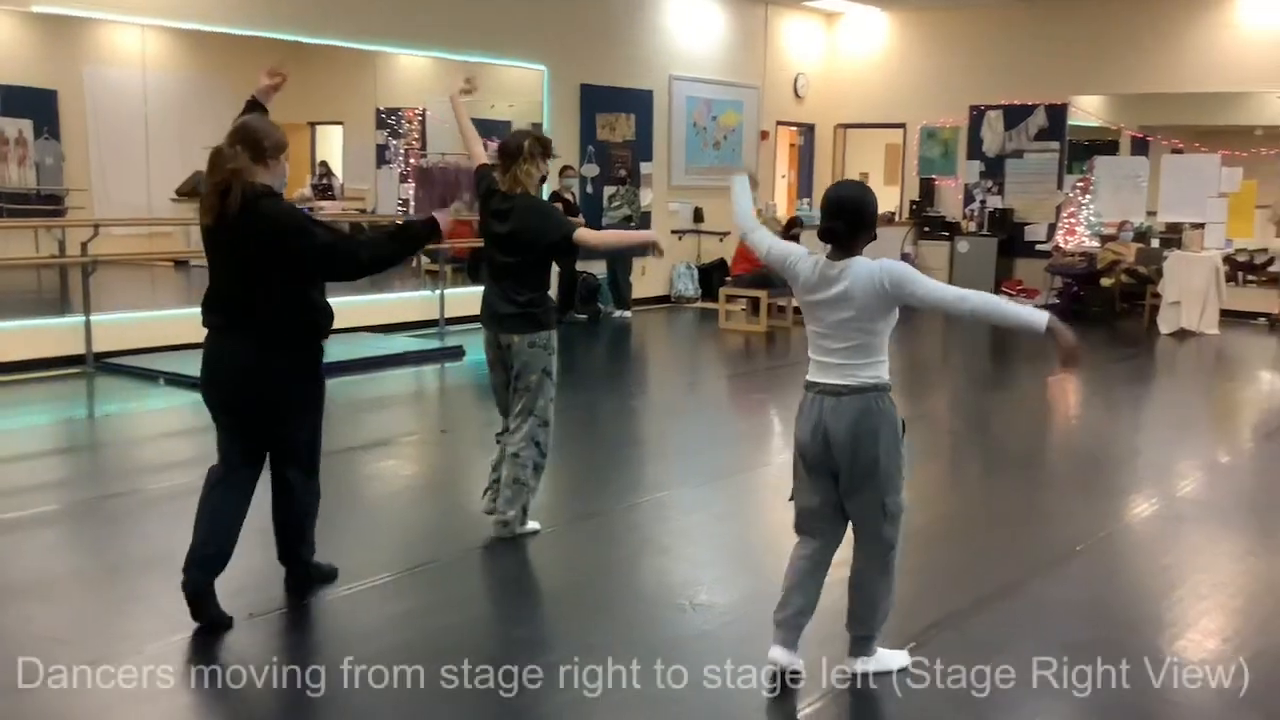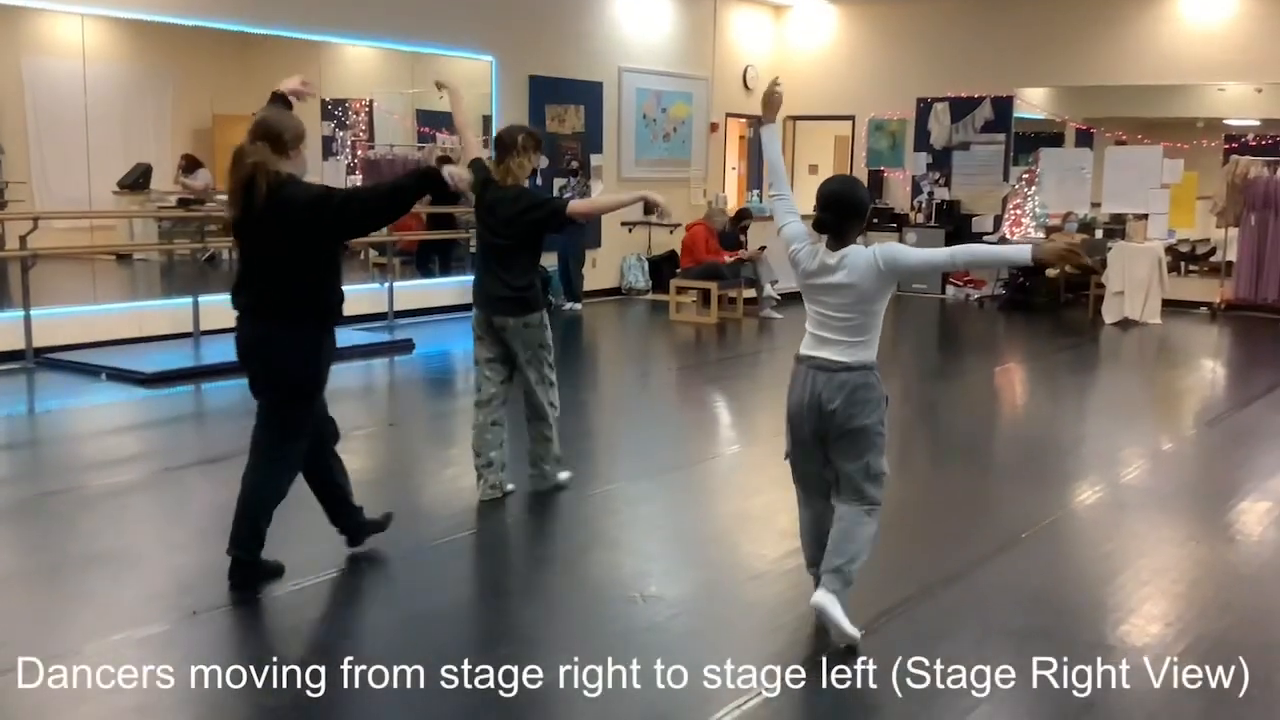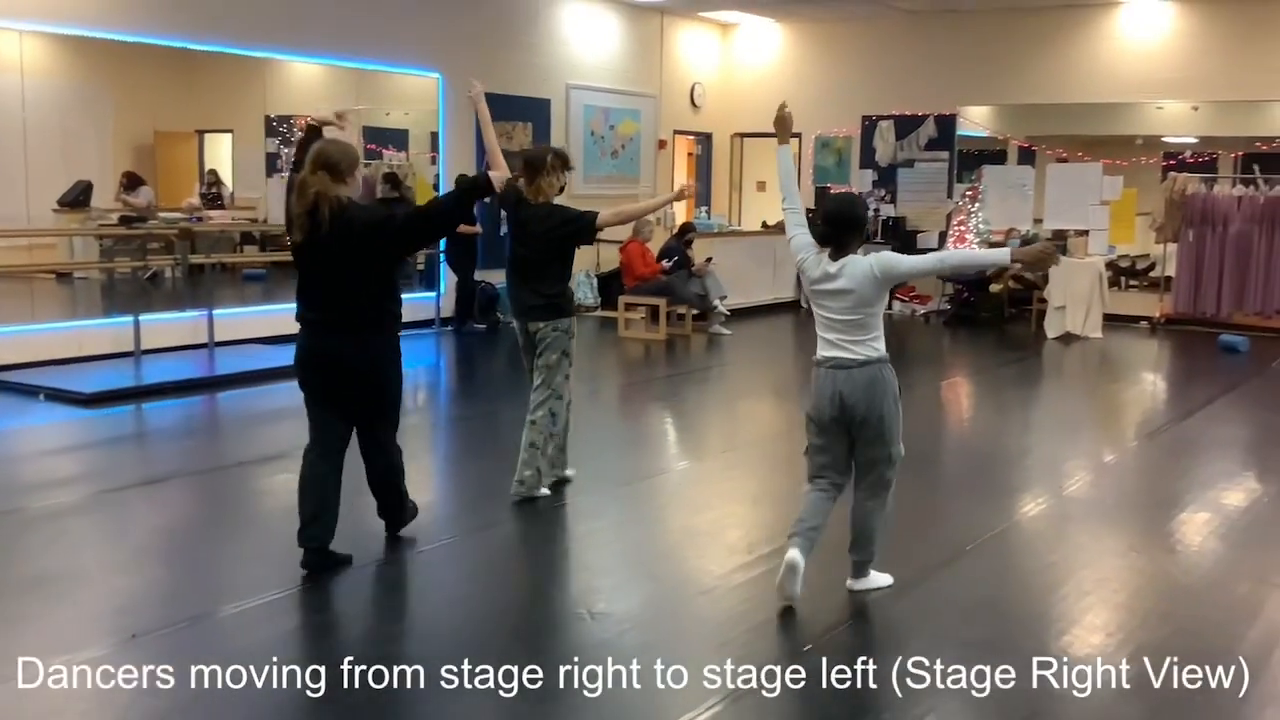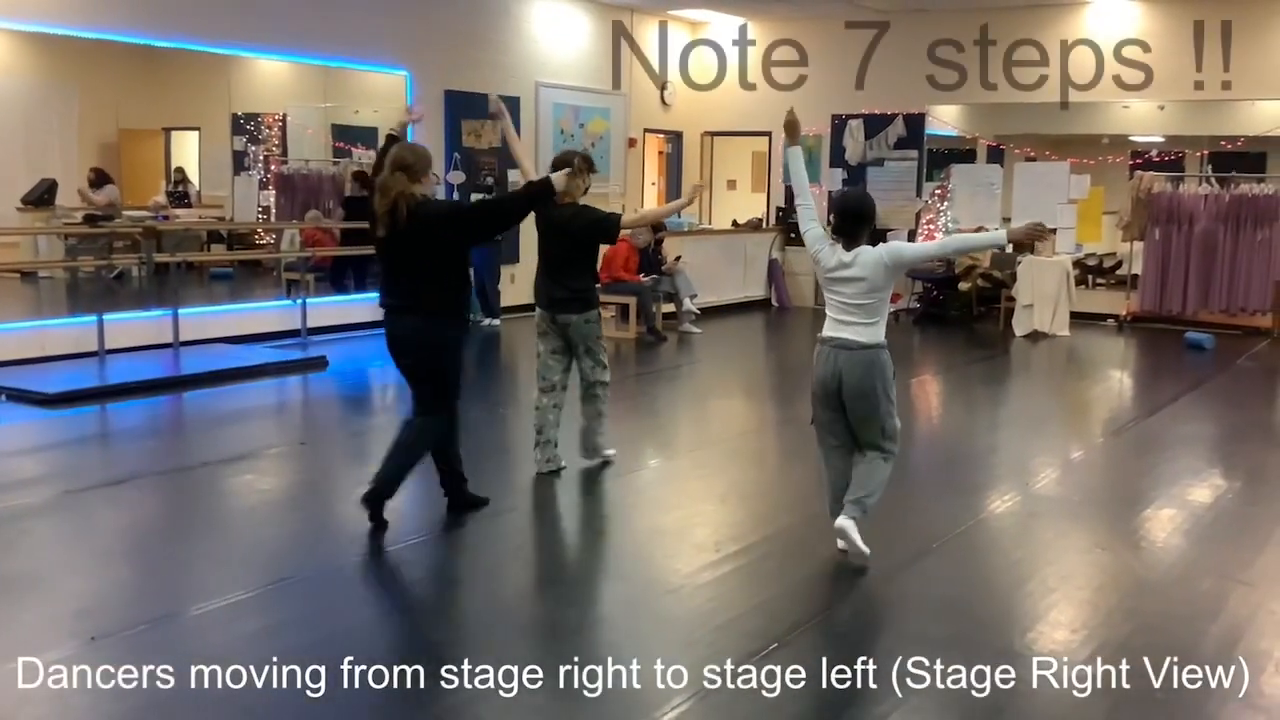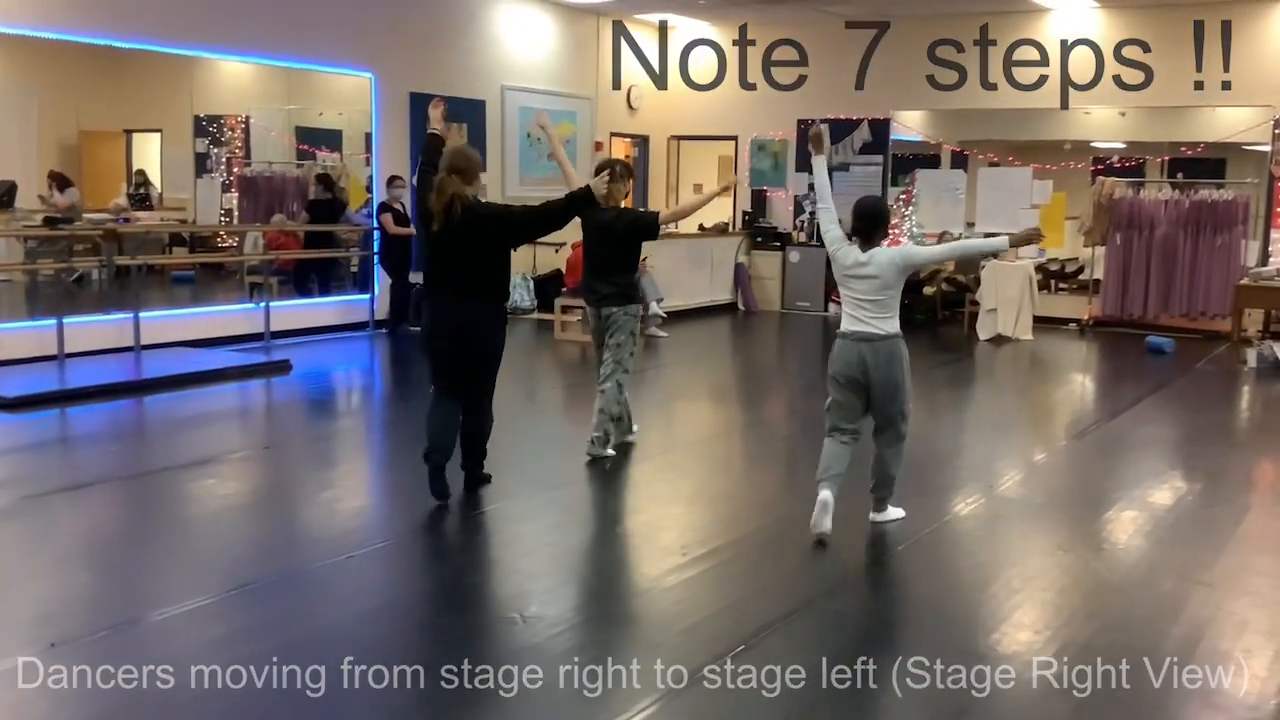
dt=1s
person 1, frame 1
left shoulder: (801, 268)
right shoulder: (884, 276)
left elbow: (750, 230)
right elbow: (963, 301)
left wrist: (740, 180)
right wrist: (1045, 322)
left hip: (815, 411)
right hip: (867, 414)
left knee: (814, 536)
right knee: (875, 538)
left ankle: (784, 641)
right ankle: (863, 650)
person 1, frame 2
left shoulder: (803, 254)
right shoulder: (879, 261)
left elbow: (779, 192)
right elbow: (958, 255)
left wrist: (770, 122)
right wrist: (1035, 253)
left hip: (806, 381)
right hip: (854, 387)
left knee: (814, 492)
right knee: (859, 496)
left ankle: (822, 582)
right ankle: (833, 588)
person 1, frame 3
left shoulder: (808, 263)
right shoulder: (877, 268)
left elbow: (791, 206)
right elbow: (945, 260)
left wrist: (784, 142)
right wrist: (1014, 255)
left hip: (826, 380)
right hip: (870, 380)
left knee: (825, 479)
right knee: (874, 480)
left ankle: (797, 550)
right ankle: (860, 571)
person 1, frame 4
left shoulder: (822, 254)
right shoulder: (887, 257)
left elbow: (803, 203)
right elbow: (949, 245)
left wrist: (793, 143)
right wrist: (1009, 236)
left hip: (827, 356)
right hip: (867, 361)
left knee: (835, 447)
right knee: (879, 446)
left ankle: (844, 523)
right ankle: (851, 515)
person 1, frame 5
left shoulder: (839, 253)
right shoulder: (898, 258)
left elbow: (824, 206)
right elbow: (955, 249)
left wrist: (819, 153)
right wrist: (1009, 241)
left hip: (846, 349)
right hip: (886, 351)
left knee: (840, 430)
right knee: (890, 431)
left ankle: (826, 489)
right ankle: (881, 506)
person 2, frame 1
left shoulder: (218, 209)
right shoulder: (281, 222)
left elbow: (238, 141)
right elbow: (353, 256)
left wrist: (258, 102)
right wrist: (422, 231)
left hip: (225, 357)
right hip: (282, 361)
left knee: (233, 466)
right knee: (294, 466)
left ankle: (200, 579)
right ankle: (300, 570)
person 2, frame 2
left shoulder: (248, 193)
right shoulder: (302, 202)
left elbow: (263, 136)
right elbow: (372, 204)
left wrist: (281, 97)
right wrist: (432, 177)
left hip: (260, 331)
right hip: (295, 337)
left knee: (316, 431)
right knee: (278, 446)
left ankle: (351, 522)
right ankle: (244, 559)
person 2, frame 3
left shoulder: (301, 217)
right shoulder: (371, 224)
left elbow: (302, 168)
right elbow: (434, 216)
left wrist: (315, 131)
right wrist: (483, 184)
left hip: (317, 346)
right hip: (369, 346)
left knee: (325, 442)
right knee: (379, 433)
left ankle: (315, 544)
right ankle: (395, 513)
person 2, frame 4
left shoulder: (385, 213)
right shoulder: (439, 217)
left elbow: (385, 168)
right elbow: (498, 211)
left wrist: (396, 134)
right wrist: (545, 186)
left hip: (400, 325)
right hip: (434, 327)
left knee: (439, 406)
right knee: (431, 414)
left ankle: (457, 492)
right ankle: (380, 492)
person 2, frame 5
left shoulder: (431, 211)
right shoulder: (490, 219)
left elbow: (428, 168)
right elbow: (545, 216)
left wrist: (435, 132)
right wrist: (587, 195)
left hip: (440, 317)
right hip: (482, 318)
left knee: (447, 390)
right knee: (477, 395)
left ankle: (437, 460)
right ankle: (473, 471)
person 3, frame 1
left shoulder: (490, 196)
right shoulder: (538, 213)
left elbow: (474, 146)
right elbow: (592, 238)
left wrist: (458, 99)
right wrist: (646, 237)
left hip: (495, 325)
right hip: (531, 329)
left knee: (510, 417)
right knee: (529, 423)
left ankle: (497, 496)
right ankle: (510, 516)
person 3, frame 2
left shoulder: (485, 188)
right shoulder: (532, 203)
left elbow: (467, 136)
right elbow: (589, 207)
left wrist: (452, 91)
right wrist: (641, 196)
left hip: (486, 308)
right hip: (523, 310)
left knee: (489, 394)
right knee: (540, 392)
left ankle: (490, 480)
right ankle: (547, 472)
person 3, frame 3
left shoulder: (514, 206)
right shoulder: (561, 218)
left elbow: (495, 157)
right elbow: (619, 216)
left wrist: (481, 105)
right wrist: (669, 198)
left hip: (523, 315)
right hip: (553, 317)
left knee: (548, 390)
right knee: (548, 396)
left ankle: (554, 466)
right ankle: (528, 480)
person 3, frame 4
left shoulder: (543, 207)
right shoulder: (588, 218)
left elbow: (524, 163)
right elbow: (639, 219)
left wrist: (504, 118)
right wrist: (682, 202)
left hip: (547, 310)
right hip: (581, 311)
left knee: (549, 383)
right knee: (595, 377)
left ankle: (546, 456)
right ankle: (593, 445)
person 3, frame 5
left shoulder: (588, 212)
right shoulder: (631, 220)
left elbow: (568, 171)
right elbow: (676, 213)
left wrist: (549, 131)
right wrist: (714, 193)
left hip: (594, 304)
right hip: (623, 305)
left knee: (609, 367)
right knee: (613, 372)
left ankle: (622, 428)
right ankle: (599, 441)
